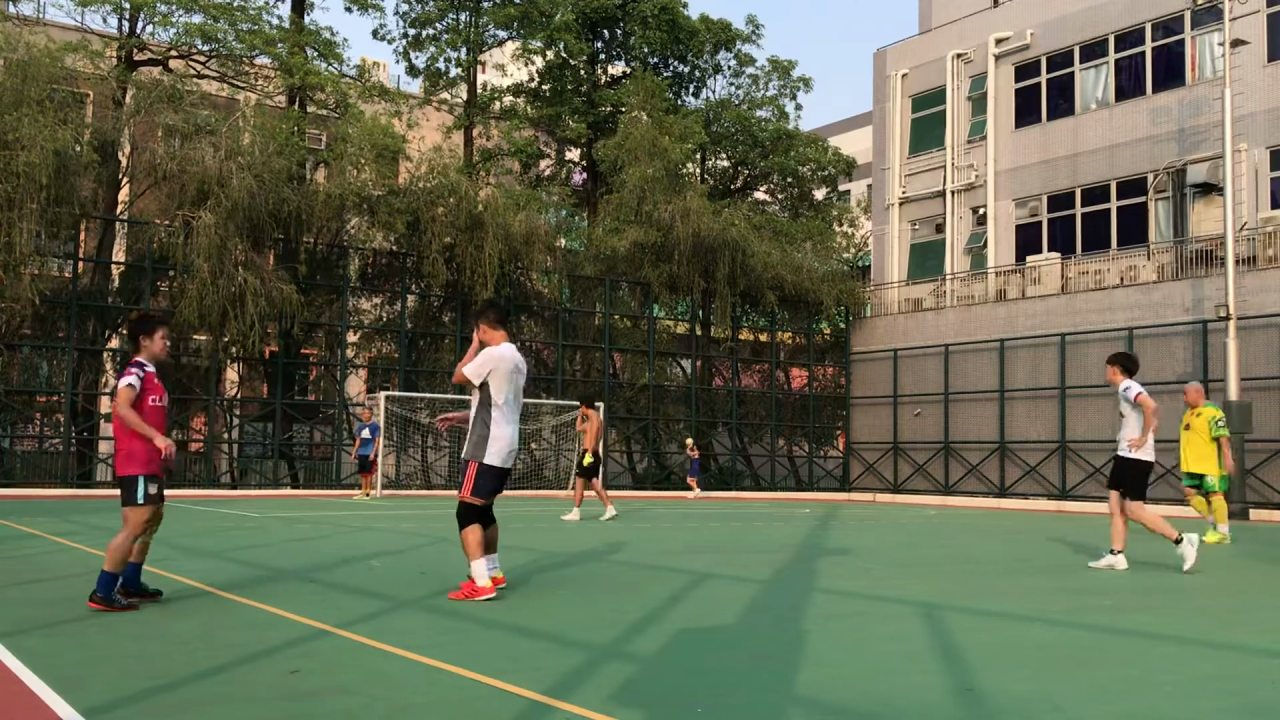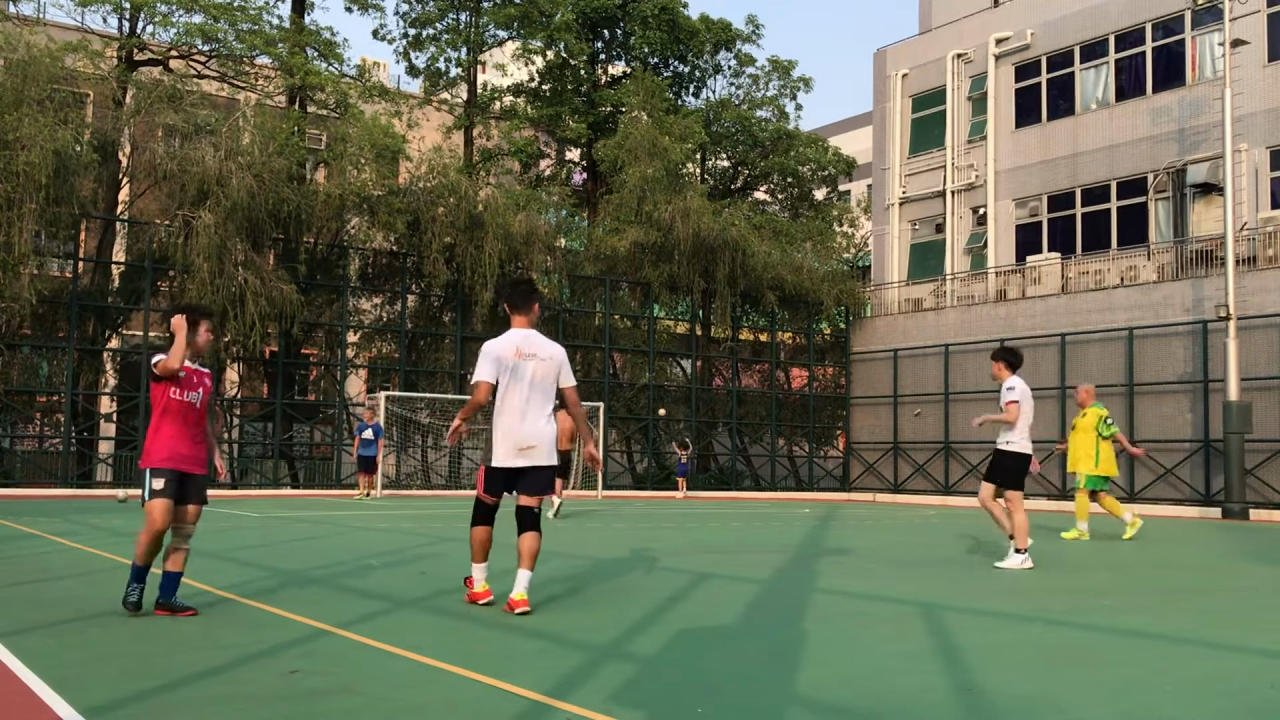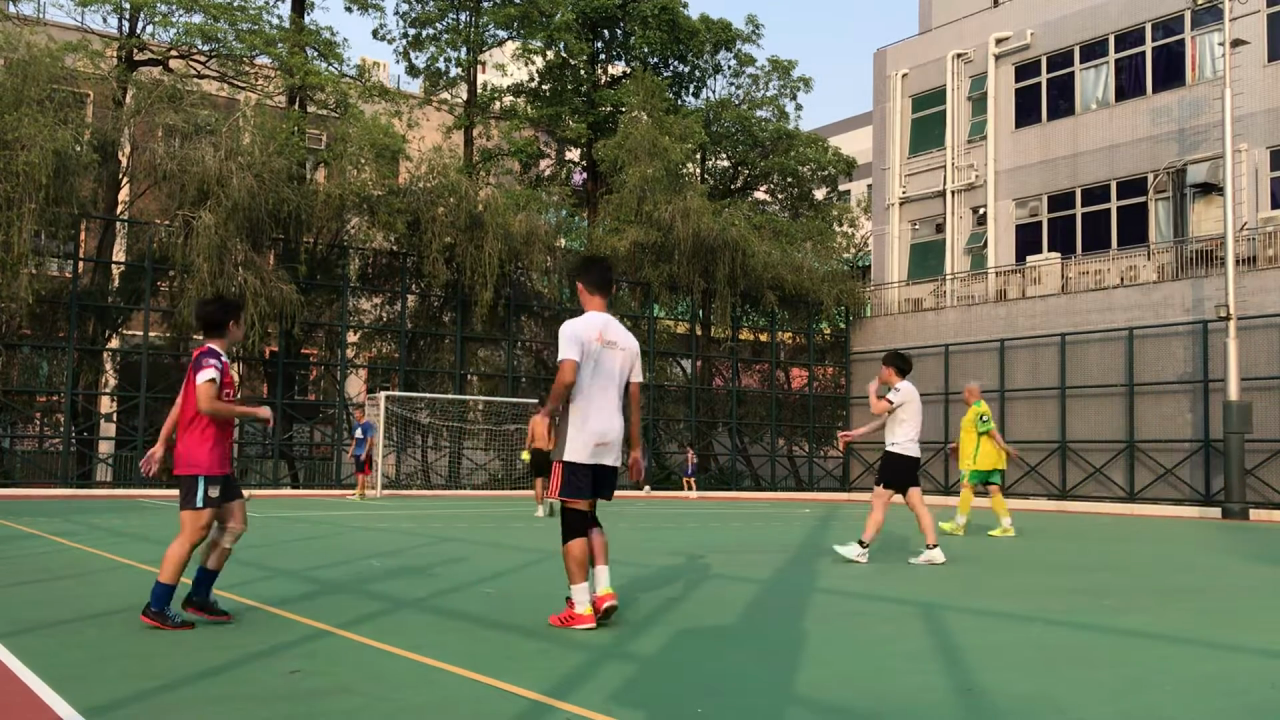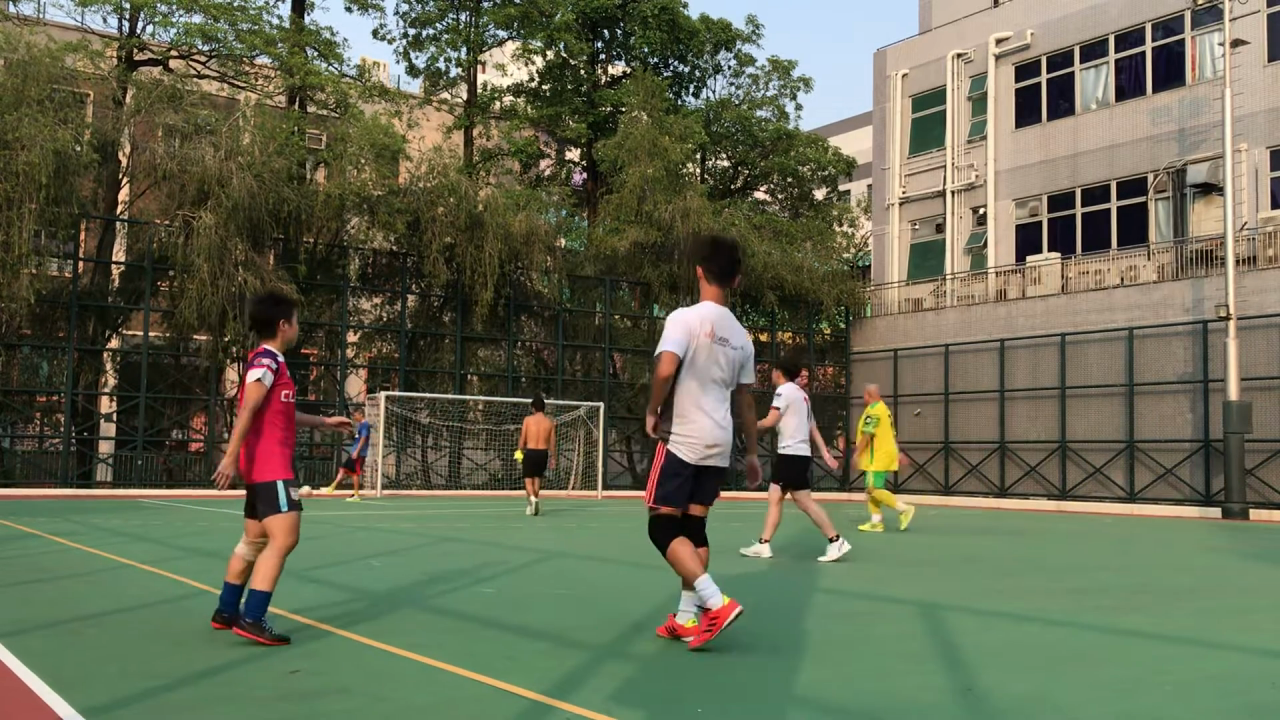
dt=0.7s
person 1, frame 1
left shoulder: (492, 355)
right shoulder: (518, 360)
left elbow: (458, 378)
left wrist: (475, 344)
right wrist: (461, 417)
left hip: (487, 448)
right hip: (504, 448)
left knee: (467, 511)
right knee: (483, 509)
left ankle: (481, 583)
right ankle: (492, 572)
person 1, frame 2
left shoulder: (494, 347)
right shoulder: (555, 351)
left elbow: (480, 397)
right elbow: (573, 402)
left wrist: (460, 417)
right wrist: (588, 442)
left hip: (505, 446)
right hip: (542, 447)
left knee: (483, 511)
right knee: (529, 515)
left ankle: (478, 584)
right ankle: (520, 592)
person 1, frame 3
left shoulder: (574, 328)
right shoulder: (628, 339)
left elbow: (567, 377)
right elbow: (634, 401)
left wrist: (546, 414)
right wrist: (635, 448)
left hip: (579, 439)
right hip: (612, 443)
left knee: (574, 519)
right knee: (588, 516)
left ankle: (580, 608)
right ankle: (603, 589)
person 1, frame 4
left shoulder: (684, 318)
right shoulder: (742, 336)
left elbow: (665, 370)
right elbow: (745, 401)
left wrist: (653, 412)
right wrist: (752, 452)
left hip: (681, 438)
right hip: (718, 443)
left knee: (663, 528)
right knee: (693, 527)
left ankle: (717, 603)
right ankle: (686, 617)
person 2, frame 1
left shoulder: (149, 375)
right shoulder: (135, 371)
right elbow: (121, 410)
right wrist: (157, 438)
left hip: (150, 464)
right hip: (137, 464)
left knee: (150, 522)
right knee: (135, 526)
left ankle: (129, 583)
right ankle: (103, 593)
person 2, frame 2
left shoulder: (207, 376)
right shoulder: (161, 362)
right elbow: (174, 365)
left wrist: (215, 453)
right wrist: (180, 333)
left hip: (195, 464)
right hip: (161, 458)
left knee: (185, 530)
right knee: (158, 524)
left ankle: (167, 598)
right ankle: (136, 581)
person 2, frame 3
left shoulder: (212, 360)
right shoulder: (210, 359)
left elbow: (179, 405)
right elbow: (207, 406)
left wrist: (161, 445)
right wrist: (255, 412)
left hip: (216, 462)
right hip: (201, 462)
left knee: (235, 524)
right knee: (194, 533)
left ankle: (199, 594)
right ankle: (157, 606)
person 2, frame 4
left shoulder: (271, 362)
right shoulder: (266, 360)
right elbow: (247, 410)
left wrist: (325, 421)
right wrist: (230, 456)
left hip: (265, 468)
right hip: (270, 467)
left knee: (255, 539)
right knee: (284, 539)
left ankle: (227, 610)
right ankle: (252, 618)
person 3, frame 1
left shoulder: (1127, 387)
right shoulder: (1129, 389)
left elbow: (1150, 406)
right elbow: (1153, 420)
left wrist: (1143, 438)
left hip: (1134, 458)
right hip: (1126, 457)
left knee: (1135, 511)
right knee: (1116, 507)
left ankle: (1183, 541)
right ankle: (1115, 555)
person 3, frame 2
left shoulder: (1013, 385)
right shoulder: (1014, 385)
left elbow: (1011, 417)
right elbow: (1023, 421)
left wrist: (984, 418)
right wrist: (1029, 455)
left hip: (1015, 452)
right hip: (1008, 451)
left knee: (1014, 505)
right knee: (985, 497)
left ankle: (1021, 554)
right ankle: (1016, 540)
person 3, frame 3
left shoulder: (902, 389)
right shoulder: (901, 390)
left elbow: (876, 410)
right elbow: (883, 420)
left wrist: (872, 391)
right wrist: (855, 433)
left hip: (899, 454)
right hip: (908, 455)
left knee: (878, 501)
right knee: (916, 503)
left ankle: (861, 548)
right ankle: (933, 550)
person 3, frame 4
left shoulder: (784, 391)
right shoulder: (800, 393)
left elbow: (770, 422)
right elbow: (813, 428)
left wrist: (755, 425)
right wrist: (825, 454)
left hip: (792, 454)
right hip: (793, 454)
left knee: (805, 502)
right knee: (773, 499)
left ankle: (836, 542)
right ankle: (763, 544)
